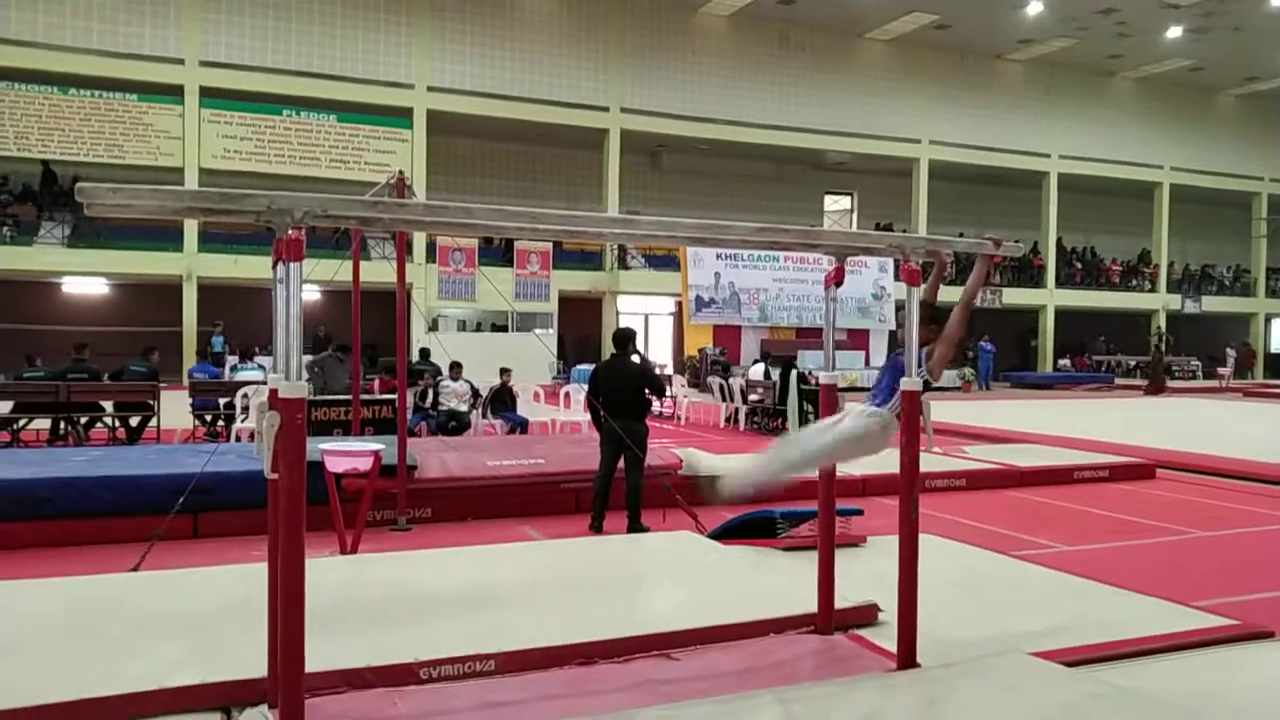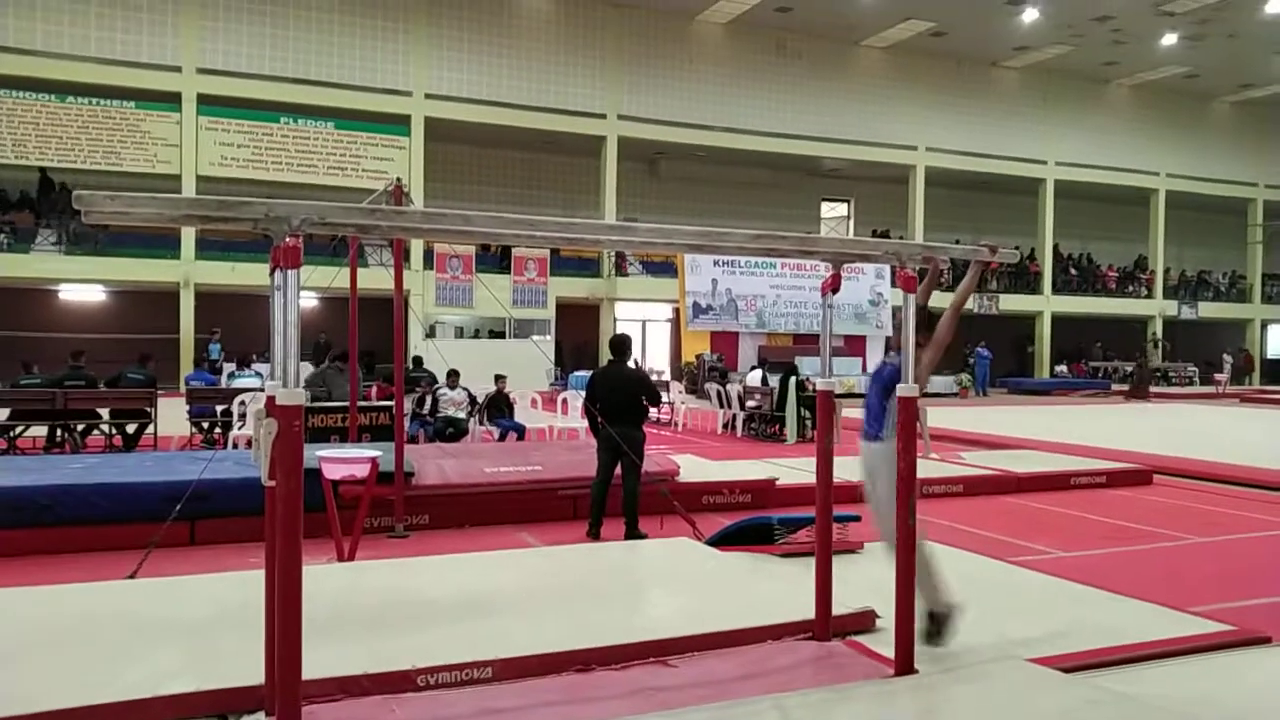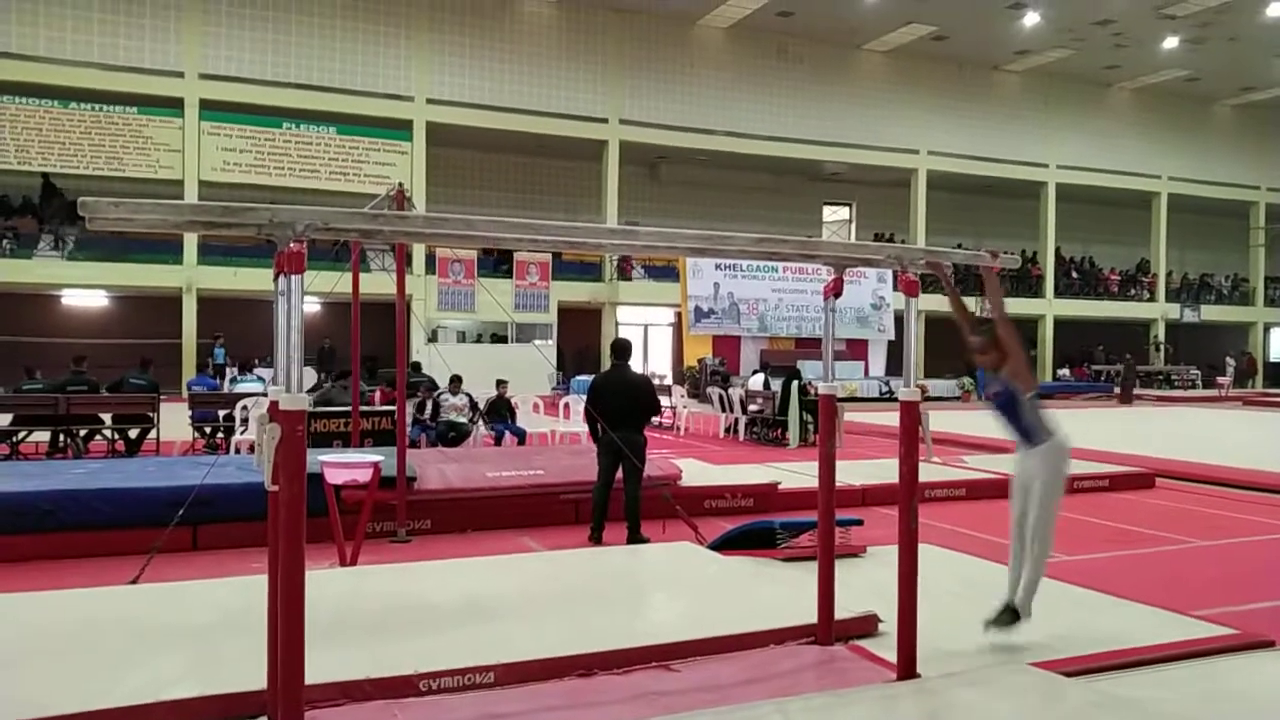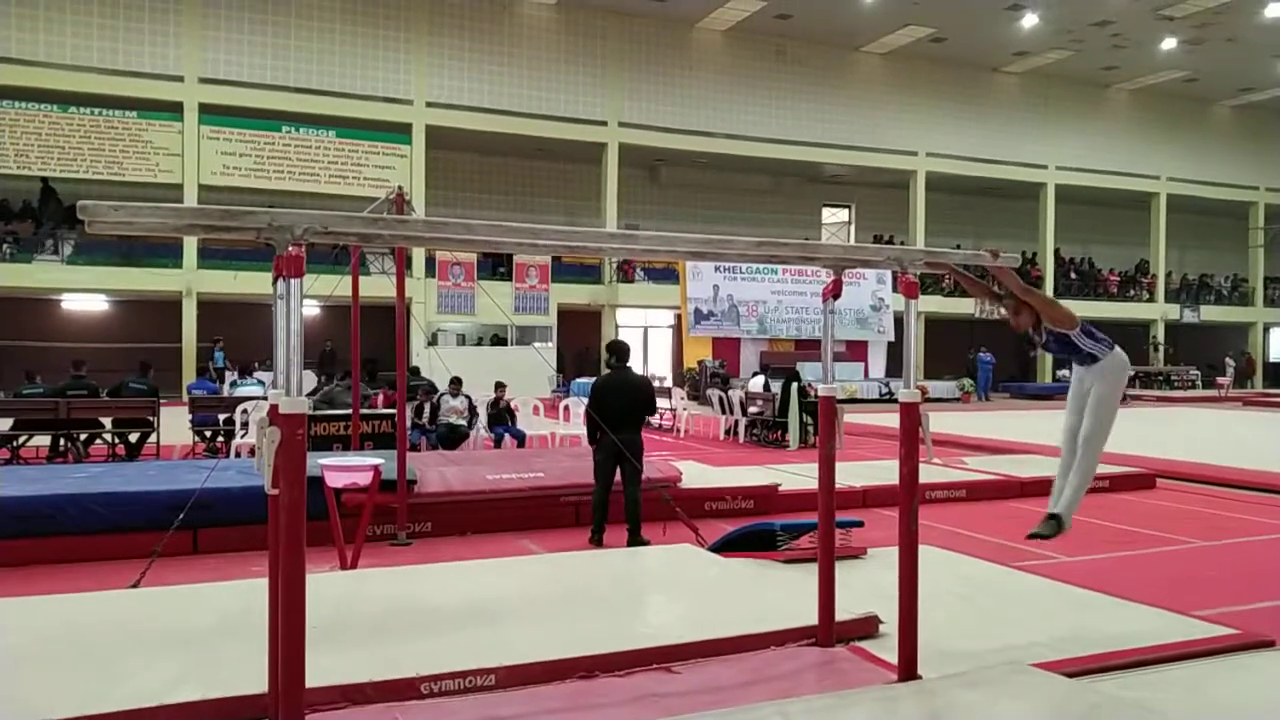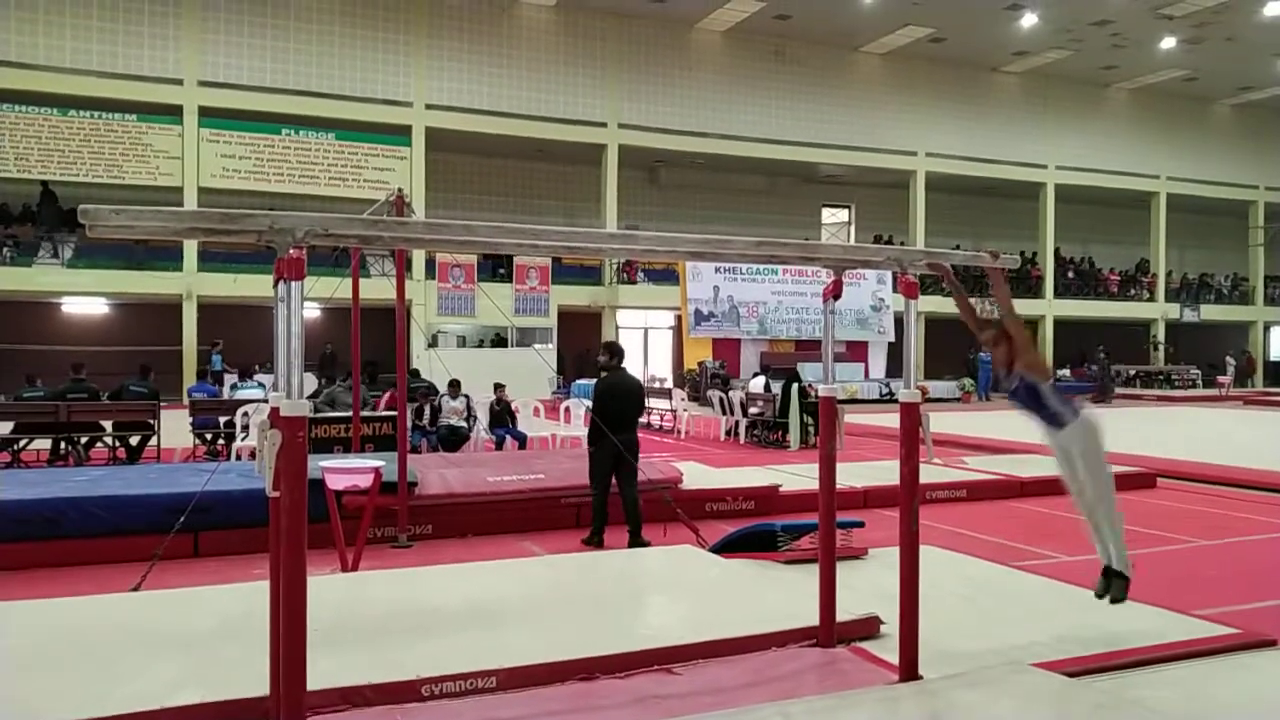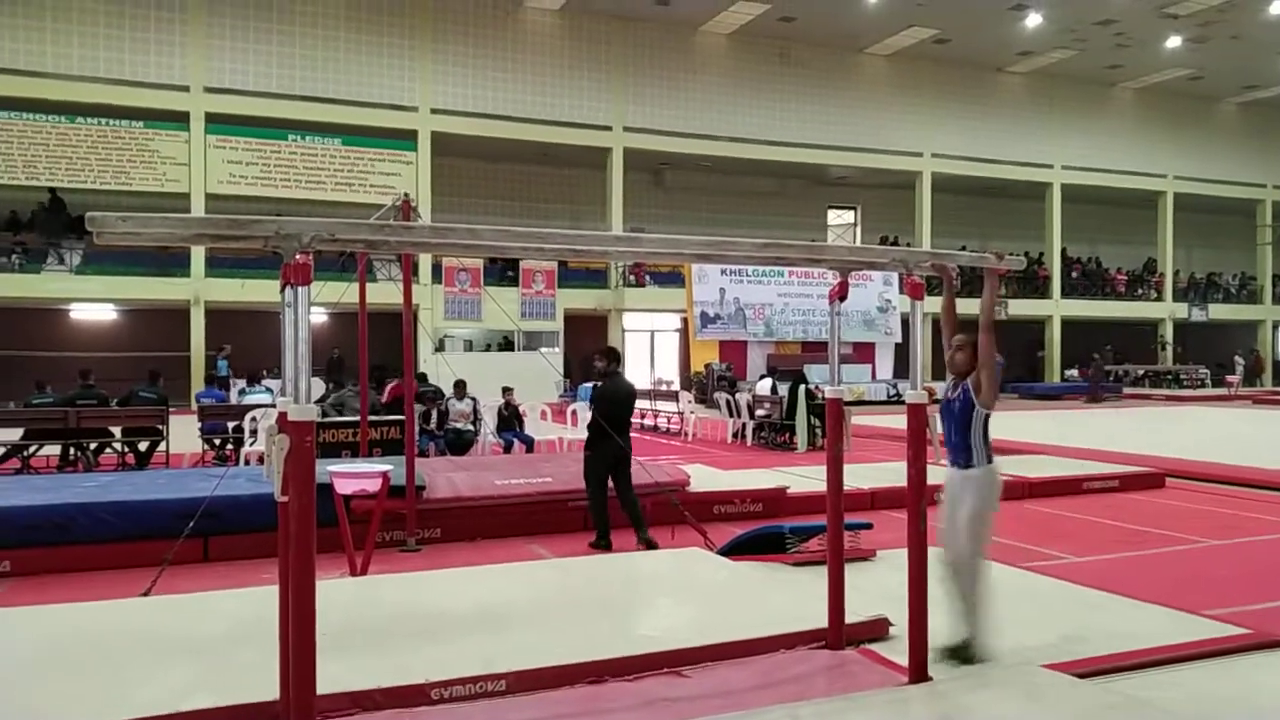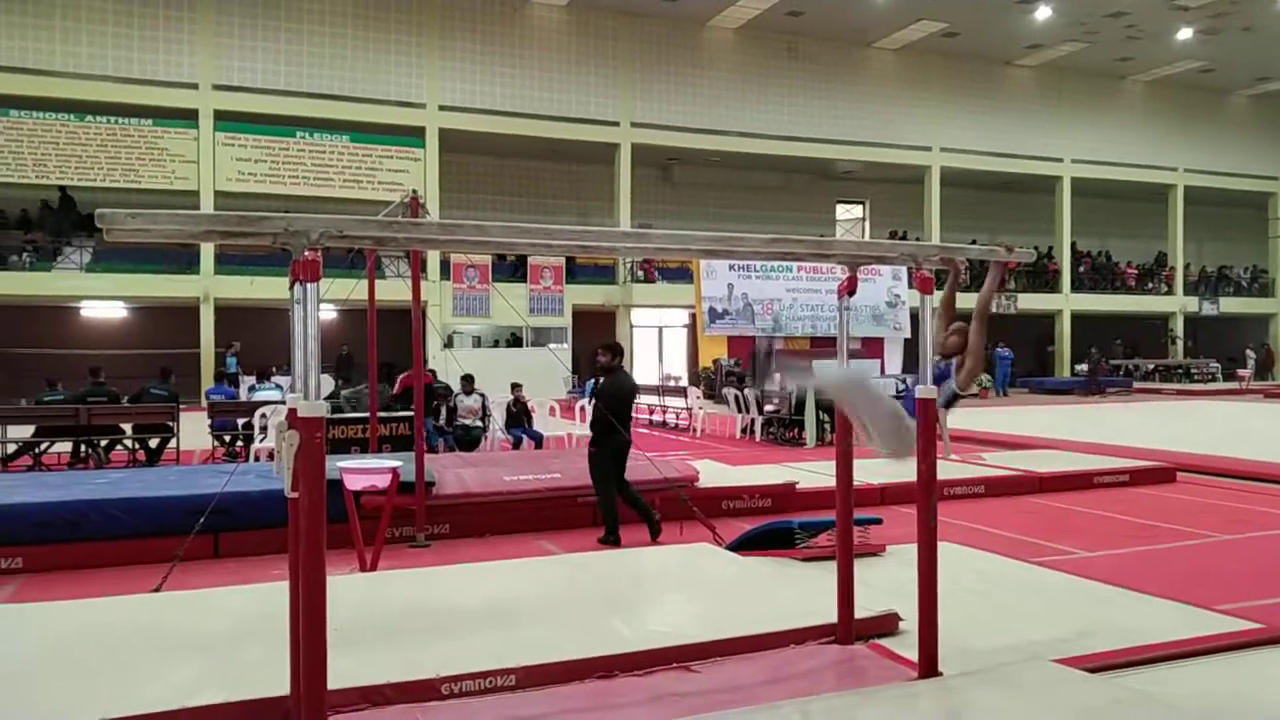
dt=0.3s
person 1, frame 1
left shoulder: (935, 357)
right shoulder: (904, 351)
left elbow: (964, 305)
right elbow: (926, 306)
left wrist: (983, 264)
right wrist: (938, 269)
left hip: (877, 425)
right hip: (859, 413)
left knee: (805, 454)
right knee: (794, 446)
left ankle: (725, 483)
right ankle: (720, 475)
person 1, frame 2
left shoulder: (922, 362)
right shoulder: (893, 358)
left elbow: (952, 311)
right elbow: (915, 312)
left wrist: (976, 269)
right wrist: (931, 271)
left hip: (887, 455)
right hip: (871, 453)
left knee: (902, 537)
right knee: (888, 536)
left ankle: (938, 607)
right ankle: (934, 605)
person 1, frame 3
left shoulder: (1016, 370)
right shoulder: (994, 372)
left elbow: (1002, 323)
right elbow: (965, 320)
left wrist: (991, 279)
right wrist: (946, 282)
left hip: (1047, 453)
right hip: (1027, 453)
left knee: (1038, 529)
right knee: (1019, 528)
left ankle: (1021, 603)
right ankle: (1014, 600)
person 1, frame 4
left shoulder: (1054, 316)
right shoulder: (1029, 322)
left elbow: (1023, 289)
right elbow: (985, 293)
left wrist: (996, 266)
right wrist: (950, 270)
left hip: (1108, 366)
right hip: (1083, 371)
left knee: (1088, 443)
right knee: (1070, 444)
left ankle: (1060, 515)
right ankle: (1056, 513)
person 1, frame 5
left shoulder: (1029, 362)
right shoulder: (1004, 366)
left elbow: (1009, 317)
right elbow: (972, 320)
left wrist: (996, 276)
right wrist: (951, 281)
left hip: (1077, 431)
right hip: (1056, 436)
left knee: (1101, 500)
right knee: (1086, 501)
left ankle: (1118, 567)
right ankle: (1108, 564)
person 1, frame 6
left shoulder: (981, 385)
right shoulder: (952, 381)
left elbow: (986, 331)
right elbow: (946, 330)
left wrist: (990, 283)
right wrist: (948, 287)
left hip: (979, 480)
right hip: (956, 480)
left knee: (963, 561)
right knee: (956, 558)
left ankle: (974, 641)
right ankle: (969, 635)
person 1, frame 7
left shoulder: (966, 369)
right shoulder: (939, 362)
left elbow: (979, 316)
right elbow: (943, 313)
left wrist: (996, 271)
right wrist: (953, 277)
left hip: (904, 433)
right hip: (893, 431)
left knee: (854, 383)
person 2, frame 1
left shoulder: (600, 369)
right shoulder: (639, 369)
left elbow: (592, 400)
right elbow: (661, 391)
left wrist: (600, 426)
left hip: (610, 426)
right hip: (634, 427)
left knee: (604, 472)
right knee: (634, 475)
left ankle: (596, 520)
right ankle: (634, 523)
person 2, frame 2
left shoulder: (598, 375)
right shoulder: (637, 376)
left elbow: (589, 407)
right elbow: (656, 401)
left wrist: (597, 432)
left hip: (607, 433)
right hip: (631, 433)
left knee: (601, 479)
right knee: (631, 482)
left ankle: (594, 527)
right ankle: (631, 529)
person 2, frame 3
left shoulder: (600, 380)
right shoulder: (641, 381)
left elbow: (590, 411)
right elbow: (655, 409)
left wrist: (596, 437)
left hip: (608, 438)
right hip: (633, 438)
left knee: (602, 484)
right knee: (632, 486)
left ankle: (596, 531)
right ankle: (633, 533)
person 2, frame 4
left shoulder: (602, 382)
right shoulder: (643, 382)
left elbow: (592, 414)
right elbow: (651, 410)
left wrist: (592, 440)
left hip: (607, 440)
right hip: (632, 439)
left knee: (602, 487)
right knee: (632, 488)
left ankle: (597, 534)
right ankle: (634, 535)
person 2, frame 5
left shoulder: (604, 383)
right shoulder: (635, 383)
left elbow: (597, 416)
right elbow: (639, 412)
left wrist: (592, 442)
left hip: (606, 442)
right hip: (629, 439)
left knee: (599, 489)
right knee: (630, 488)
left ankle: (596, 535)
right ankle: (635, 536)
person 2, frame 6
left shoulder: (604, 389)
right shoulder: (628, 387)
left elbow: (598, 421)
left wrist: (589, 446)
left hip: (602, 445)
right hip: (622, 442)
left knee: (597, 492)
right knee: (625, 489)
left ankle: (603, 538)
right ankle: (642, 533)
person 2, frame 7
left shoulder: (609, 384)
right shoulder: (628, 381)
left elbow: (603, 417)
left wrist: (594, 442)
left hip: (606, 441)
right hip: (623, 437)
left knee: (605, 488)
right knee: (620, 482)
left ankle: (612, 534)
right ankle: (650, 517)
